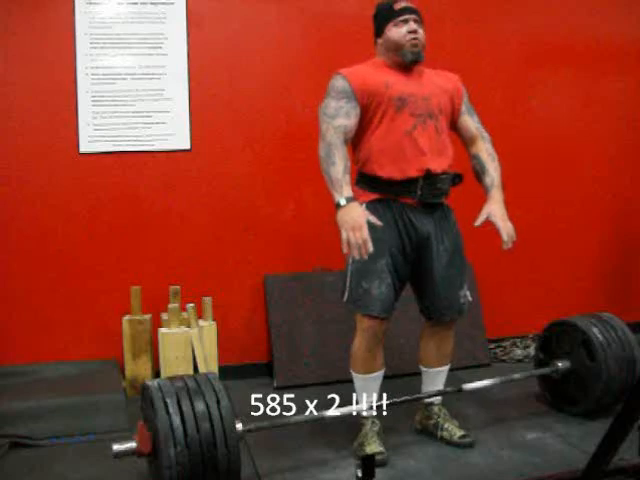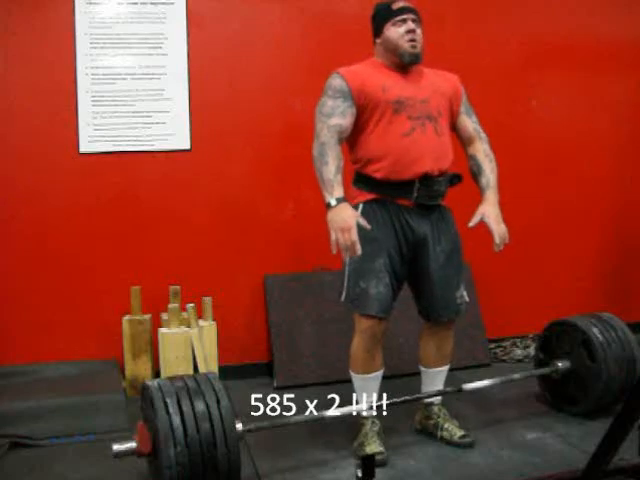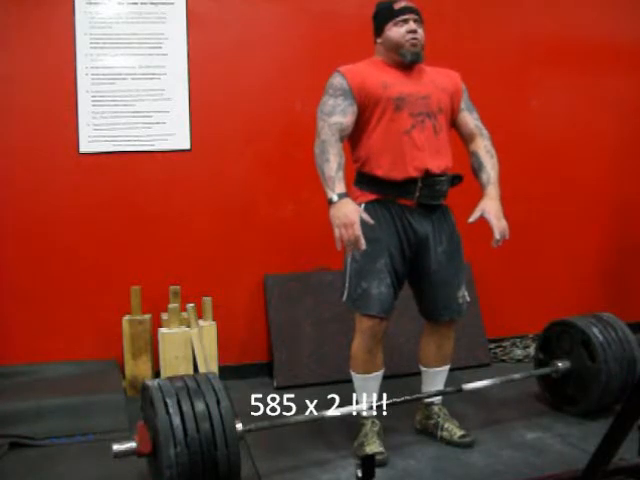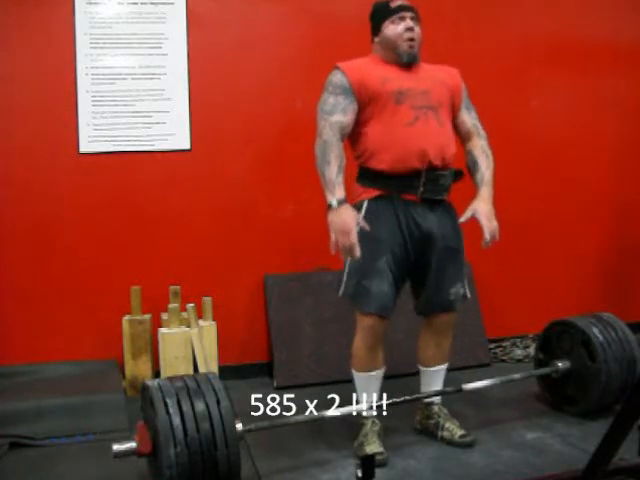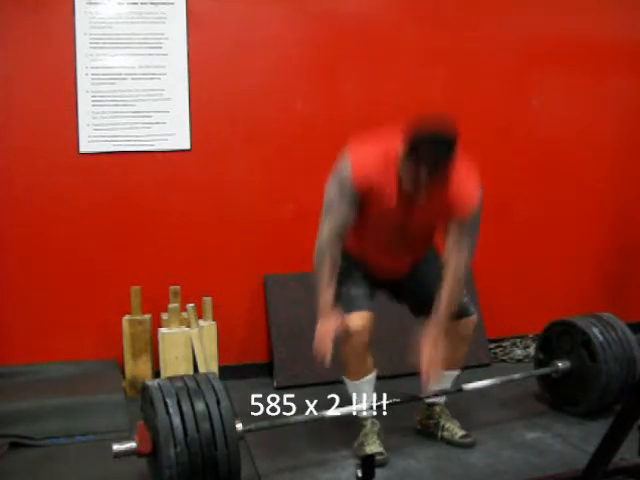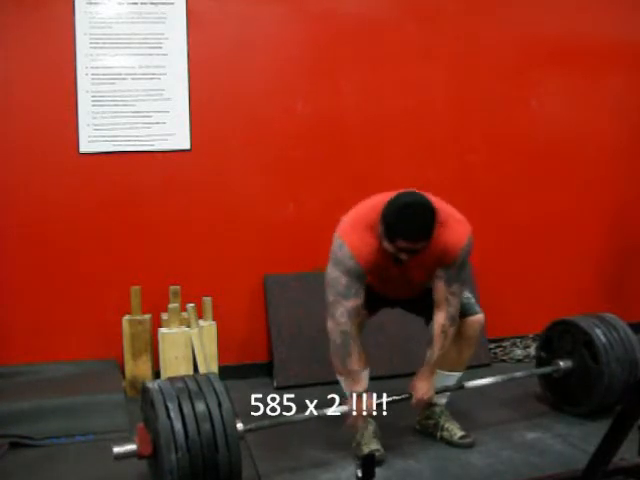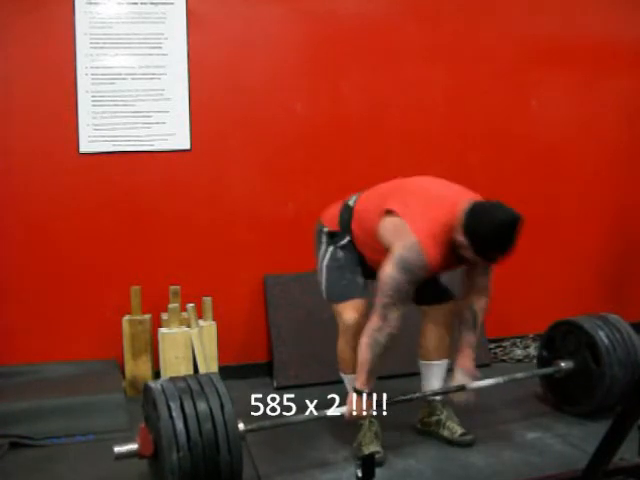
dt=0.7s
person 1, frame 1
left shoulder: (448, 83)
right shoulder: (352, 80)
left elbow: (478, 140)
right elbow: (332, 140)
left wrist: (495, 198)
right wrist: (346, 202)
left hip: (436, 210)
right hip: (380, 209)
left knee: (444, 314)
right knee: (372, 319)
left ankle: (431, 410)
right ankle: (368, 423)
person 1, frame 2
left shoulder: (447, 83)
right shoulder: (350, 80)
left elbow: (476, 142)
right elbow: (327, 140)
left wrist: (490, 200)
right wrist: (336, 203)
left hip: (434, 211)
right hip: (378, 209)
left knee: (444, 315)
right knee: (371, 320)
left ankle: (431, 410)
right ankle: (368, 423)
person 1, frame 3
left shoulder: (448, 81)
right shoulder: (351, 78)
left elbow: (478, 137)
right elbow: (328, 137)
left wrist: (492, 195)
right wrist: (338, 198)
left hip: (435, 210)
right hip: (379, 209)
left knee: (444, 315)
right knee: (371, 319)
left ankle: (431, 410)
right ankle: (368, 423)
person 1, frame 4
left shoulder: (448, 77)
right shoulder: (351, 75)
left elbow: (475, 137)
right elbow: (330, 137)
left wrist: (484, 196)
right wrist: (337, 203)
left hip: (438, 206)
right hip: (382, 206)
left knee: (442, 314)
right knee: (372, 318)
left ankle: (431, 409)
right ankle: (369, 423)
person 1, frame 5
left shoulder: (464, 187)
right shoulder: (362, 163)
left elbow: (457, 265)
right elbow: (329, 236)
left wrist: (436, 334)
right wrist: (326, 312)
left hip: (413, 259)
right hip: (357, 259)
left knee: (465, 319)
right knee: (357, 325)
left ankle: (433, 412)
right ankle: (367, 422)
person 1, frame 6
left shoulder: (455, 234)
right shoulder: (353, 238)
left elbow: (446, 308)
right elbow: (340, 321)
left wrist: (428, 373)
right wrist: (357, 391)
left hip: (423, 282)
right hip: (368, 281)
left knee: (472, 321)
right knee: (346, 322)
left ankle: (433, 412)
right ankle: (366, 422)
person 1, frame 7
left shoulder: (477, 229)
right shoulder: (419, 244)
left elbow: (476, 293)
right elbow: (385, 319)
left wrist: (466, 352)
right wrist: (361, 390)
left hip: (381, 242)
right hip: (342, 235)
left knee: (443, 308)
right knee: (353, 319)
left ankle: (432, 410)
right ankle: (366, 421)
